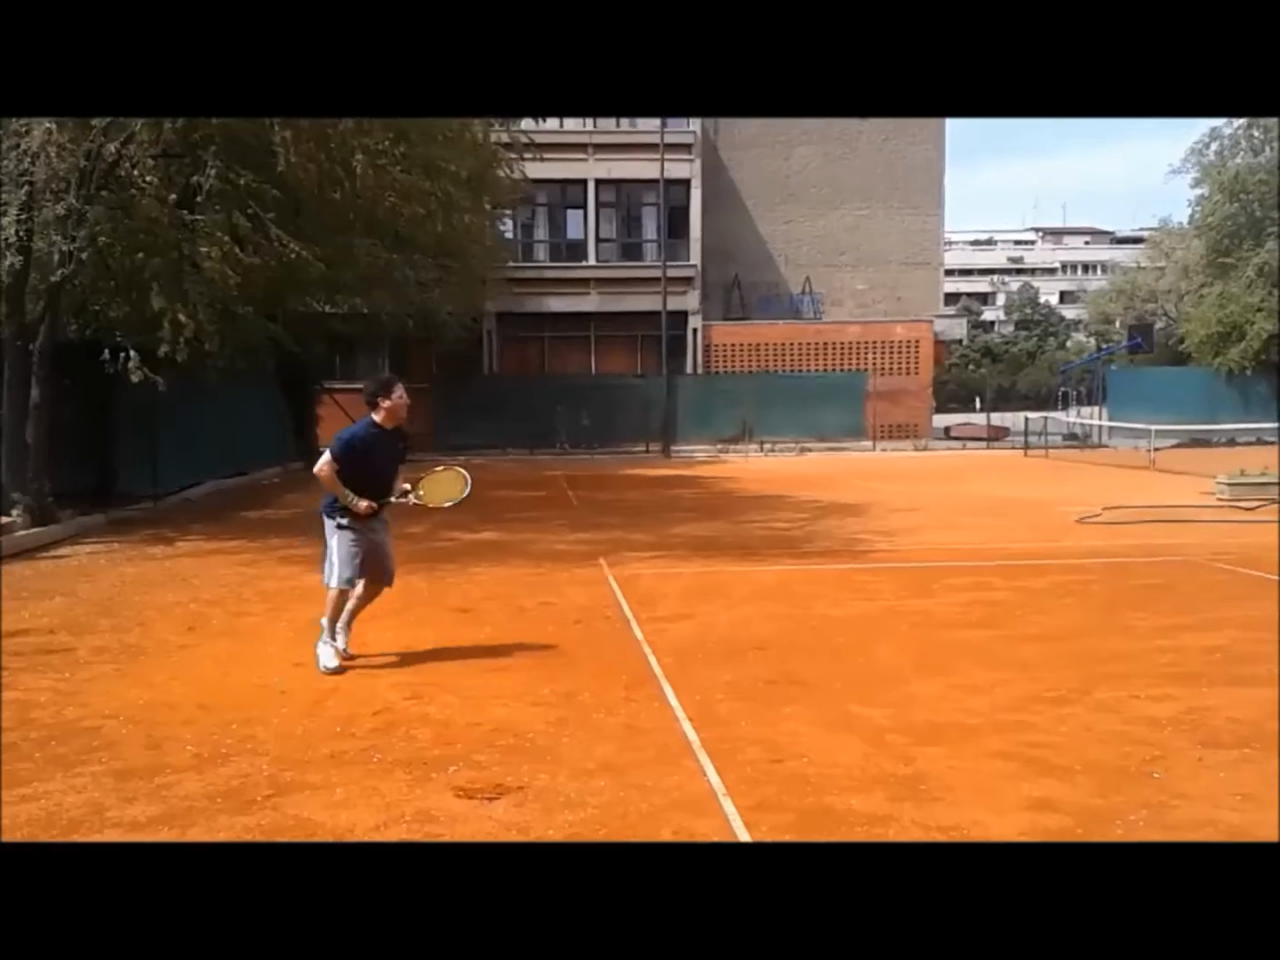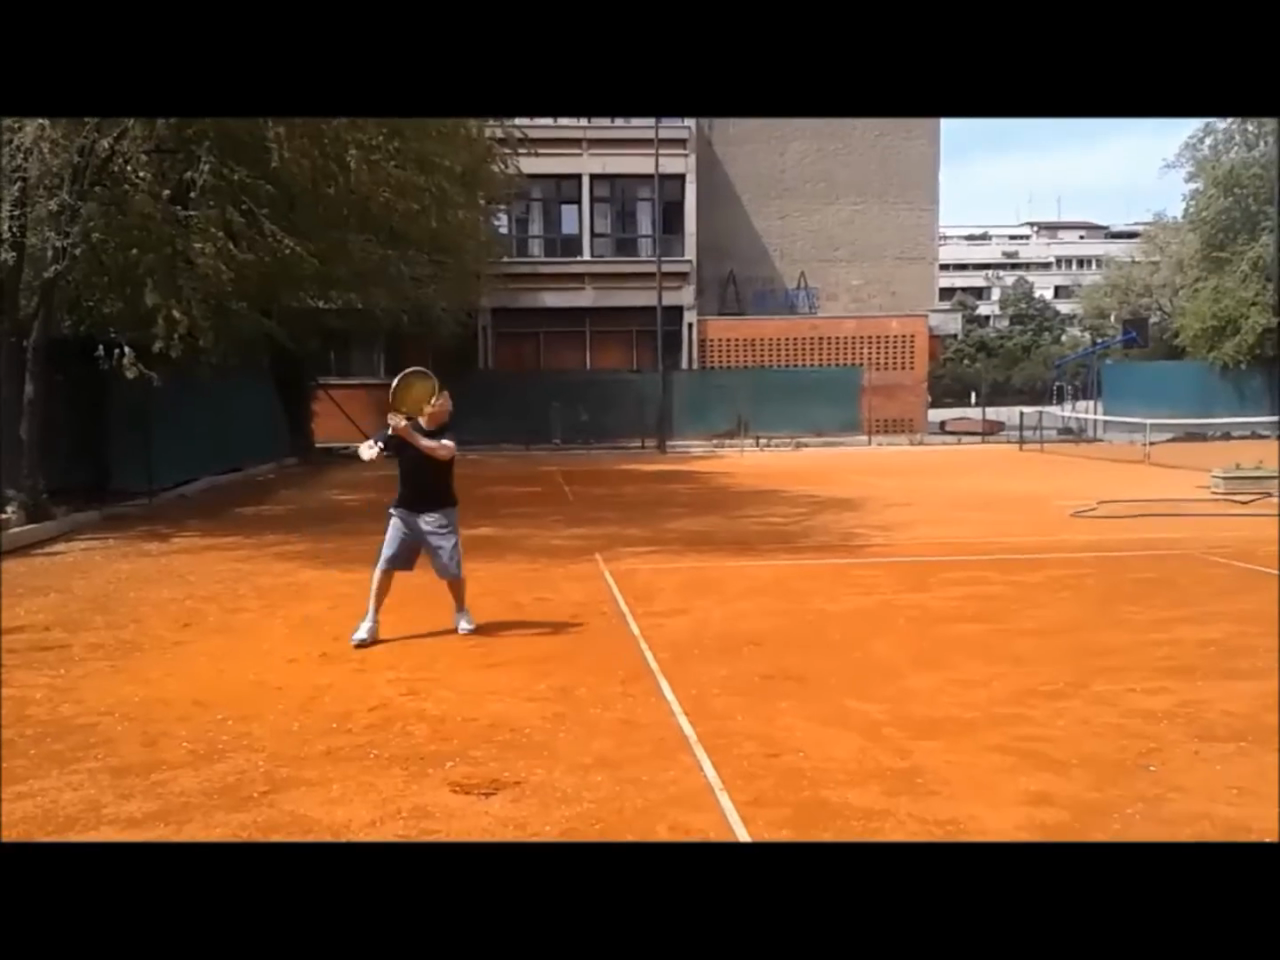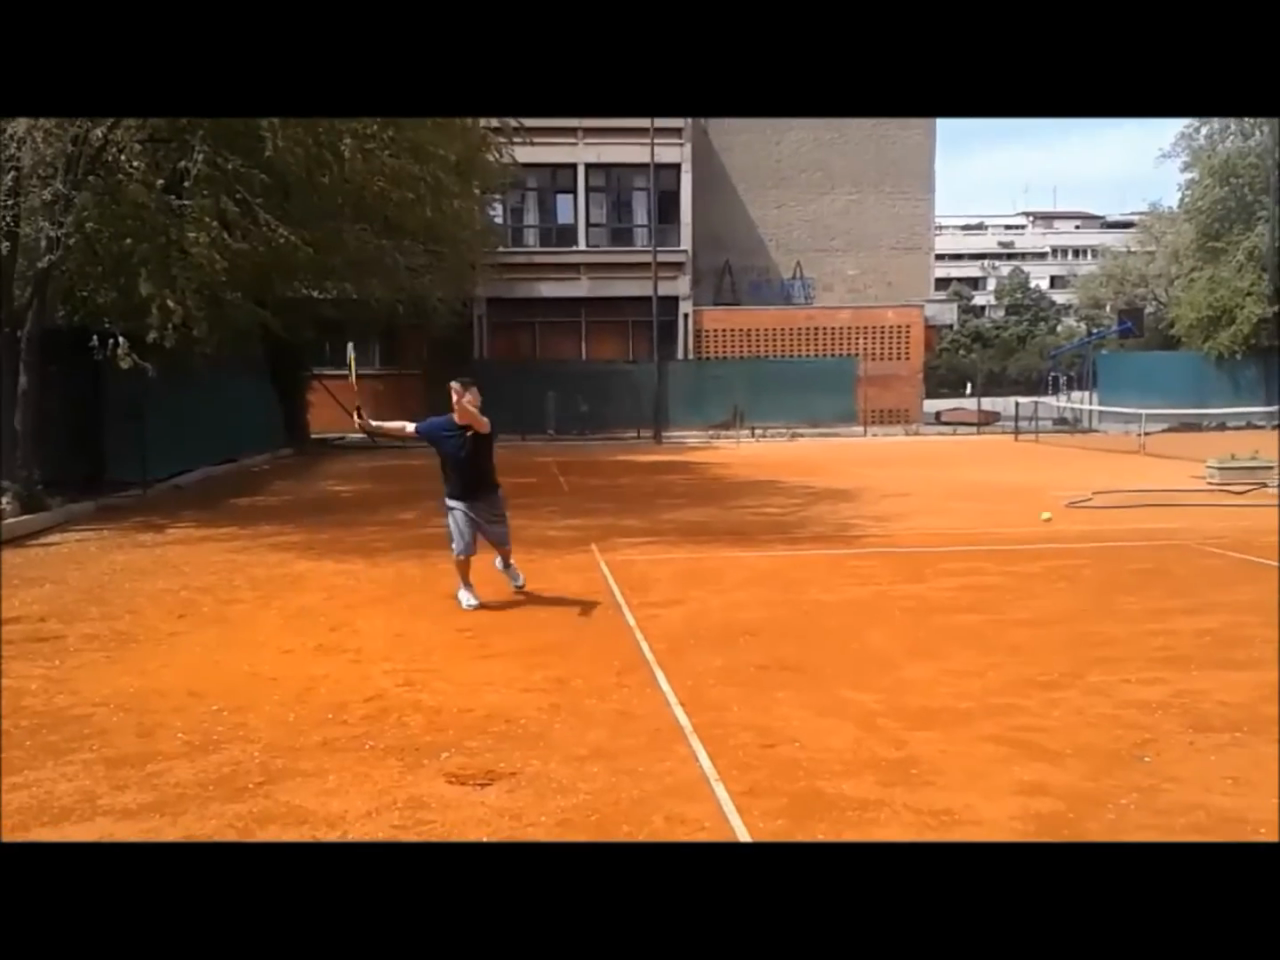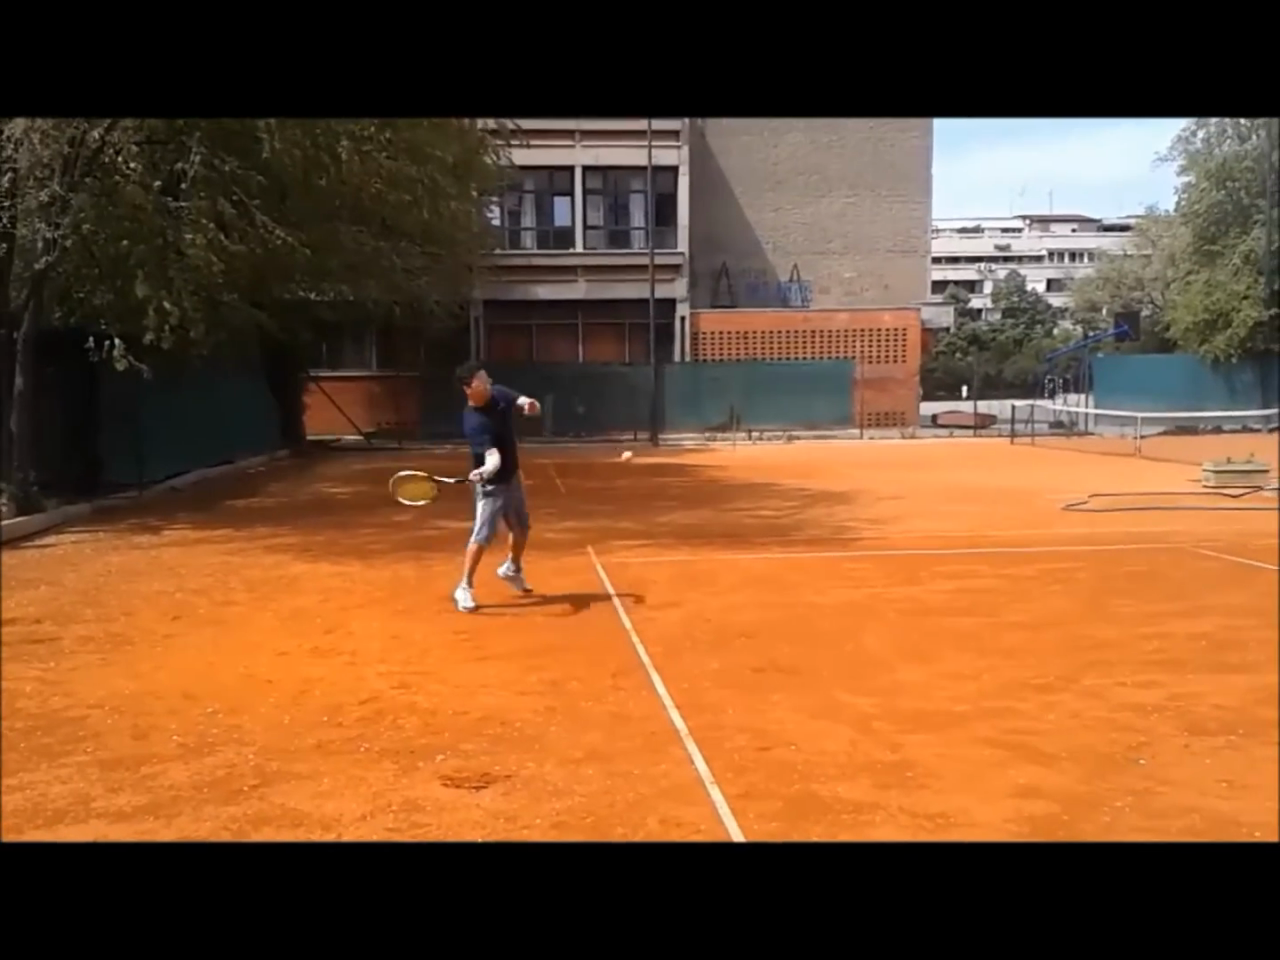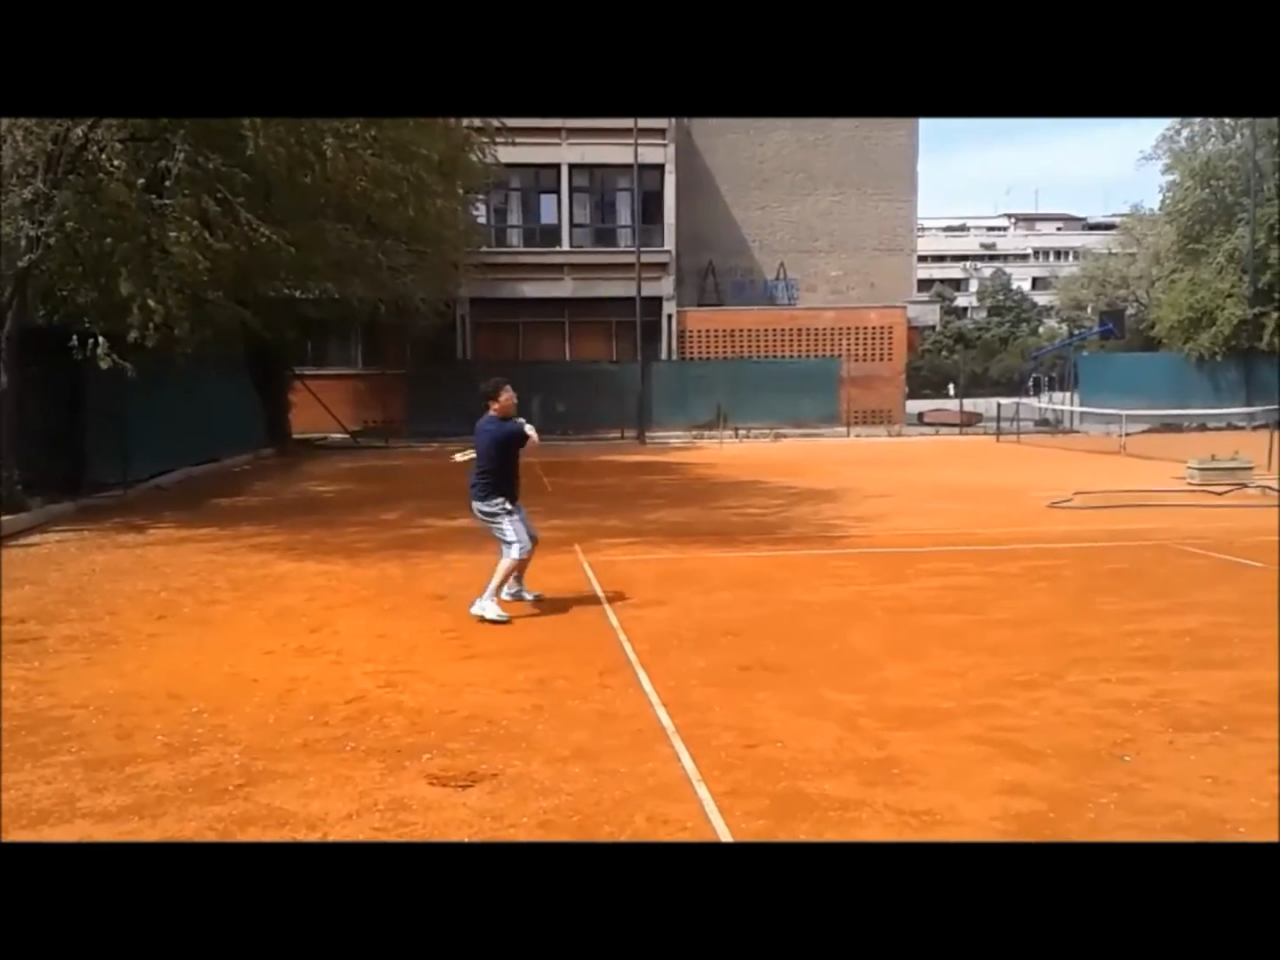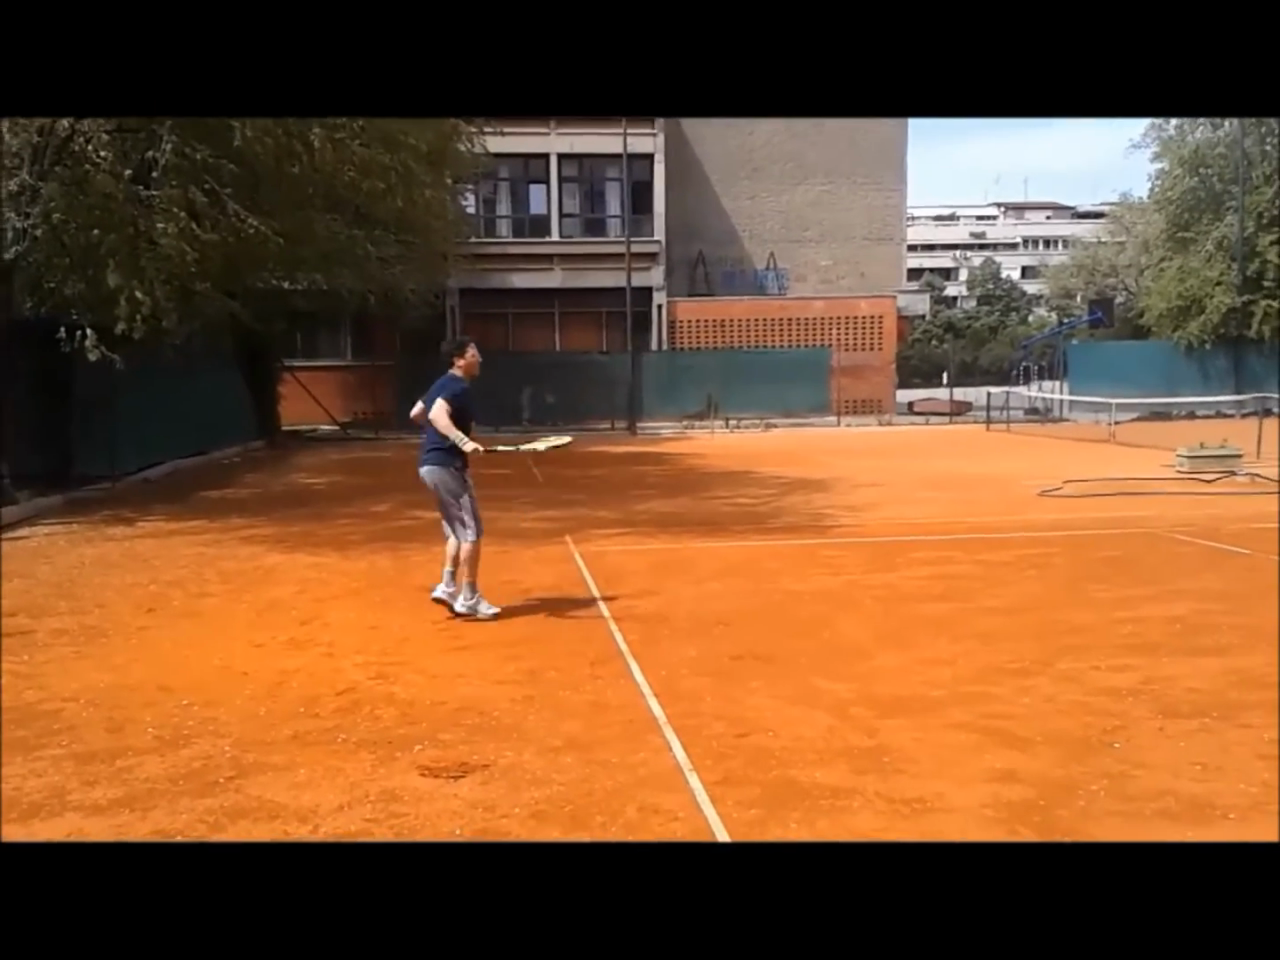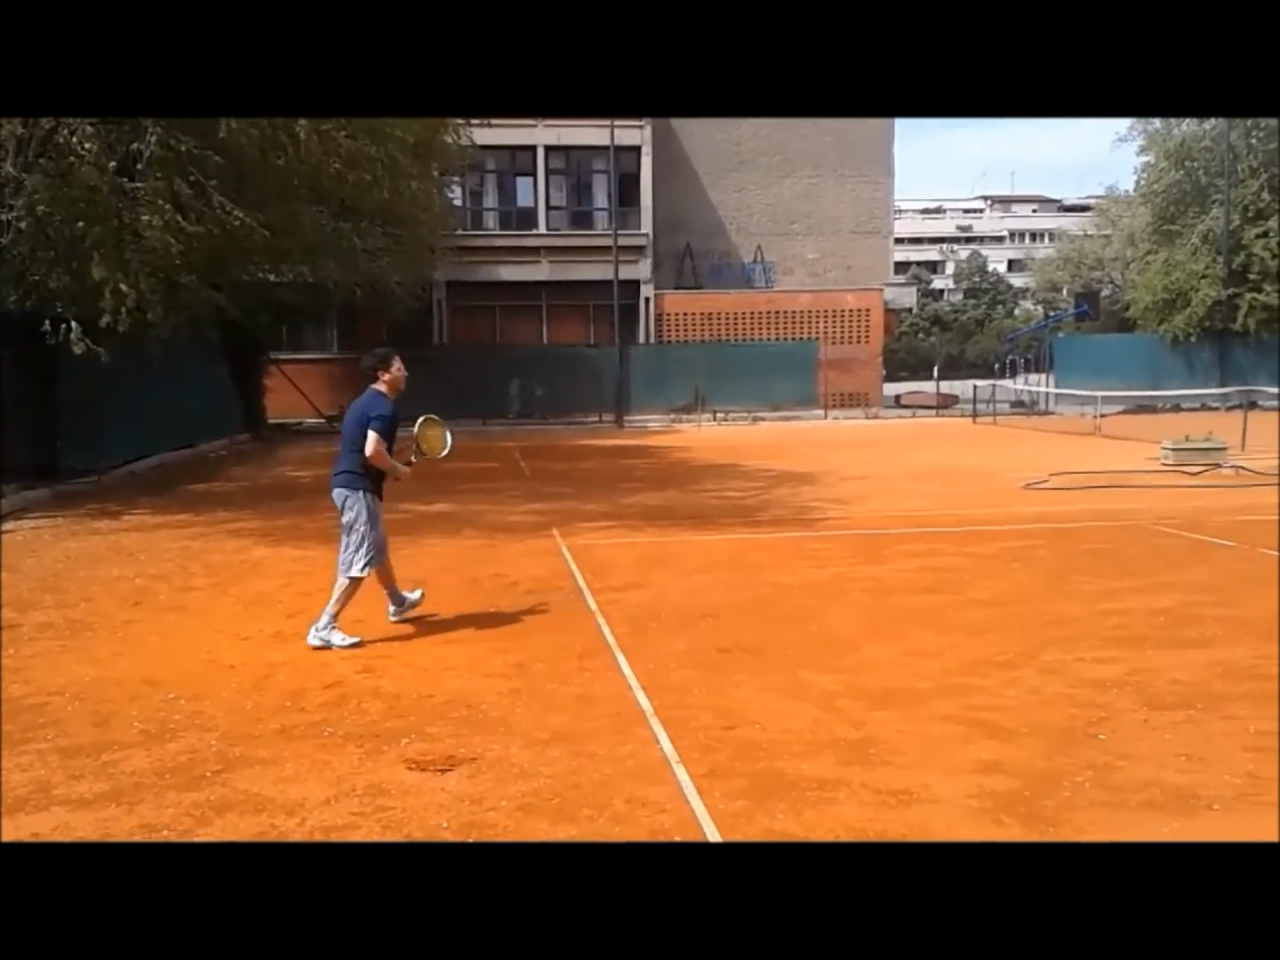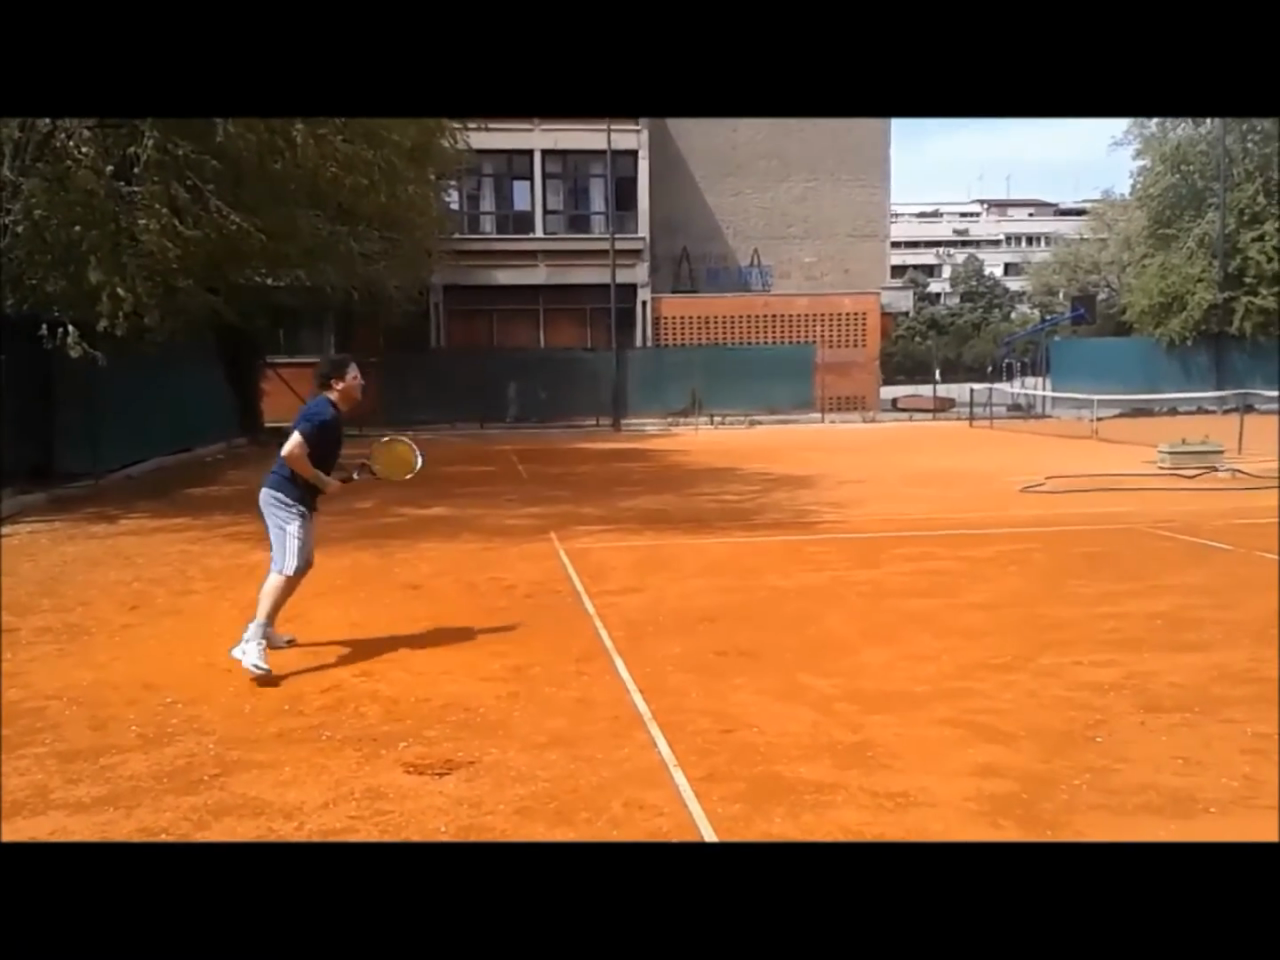
dt=0.4s
person 1, frame 1
left shoulder: (399, 436)
right shoulder: (355, 436)
right elbow: (321, 470)
left wrist: (401, 487)
right wrist: (352, 500)
left hip: (374, 518)
right hip: (344, 517)
left knee: (380, 577)
right knee: (342, 581)
left ankle: (342, 624)
right ankle: (327, 640)
person 1, frame 2
left shoulder: (446, 433)
right shoulder: (397, 433)
left elbow: (443, 452)
right elbow: (366, 448)
left wrist: (409, 434)
right wrist: (368, 450)
left hip: (440, 511)
right hip: (406, 510)
left knee: (452, 571)
right knee: (386, 564)
left ankle: (461, 612)
right ankle: (370, 621)
person 1, frame 3
left shoulder: (482, 426)
right shoulder: (438, 427)
left elbow: (478, 422)
right elbow: (406, 428)
left wrist: (460, 403)
right wrist: (372, 425)
left hip: (488, 497)
right hip: (459, 500)
left knee: (502, 545)
right knee: (463, 551)
left ankle: (506, 564)
right ankle: (465, 588)
person 1, frame 4
left shoulder: (496, 395)
right shoulder: (474, 424)
left elbow: (530, 406)
right elbow: (494, 457)
left wrist: (530, 405)
right wrist: (487, 470)
left hip: (511, 478)
right hip: (492, 484)
left knee: (521, 529)
right knee: (482, 537)
left ankle: (512, 568)
right ankle: (465, 587)
person 1, frame 5
left shoulder: (486, 424)
right shoulder: (506, 431)
right elbow: (533, 439)
left wrist: (522, 426)
right wrist: (526, 428)
left hip: (498, 498)
right hip: (493, 502)
left knee: (529, 540)
right knee: (520, 548)
left ankle: (513, 586)
right ankle: (486, 601)
person 1, frame 6
left shoulder: (441, 385)
right shoulder: (458, 387)
left elbow: (416, 414)
right elbow: (437, 414)
right wrist: (463, 441)
left hip: (431, 464)
right hip: (447, 466)
left knee: (456, 530)
right knee: (471, 532)
left ankle: (448, 588)
right ankle: (469, 598)
person 1, frame 7
left shoulder: (365, 402)
right shoulder: (383, 408)
right elbow: (372, 452)
left wrist: (392, 466)
right wrist: (398, 469)
left hip: (351, 486)
right hip: (358, 489)
left knee: (377, 550)
right knee: (359, 563)
left ankle: (397, 602)
right ankle: (324, 628)
person 1, frame 8
left shoulder: (331, 414)
right shoulder: (324, 415)
right elbow: (290, 453)
left wrist: (341, 473)
right wrist: (323, 481)
left hip: (294, 497)
right hip: (286, 497)
left knee: (298, 566)
right knee: (289, 566)
left ankle: (265, 629)
right ankle: (253, 641)
